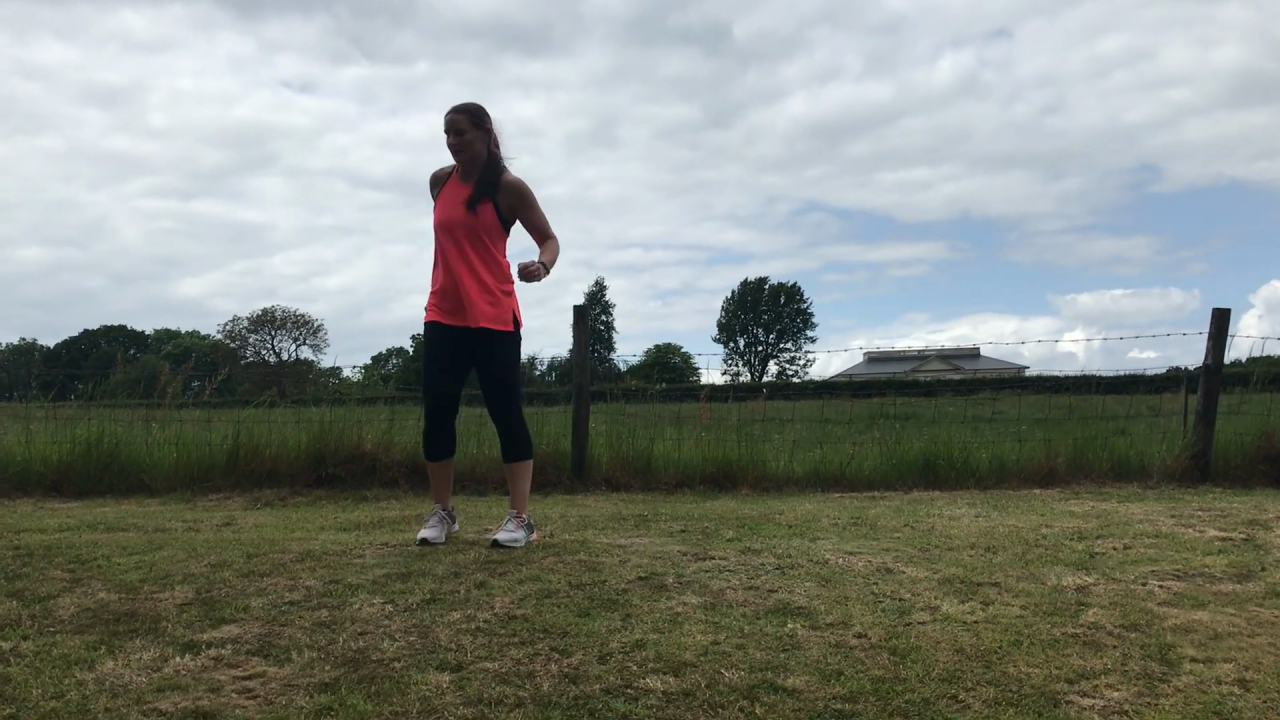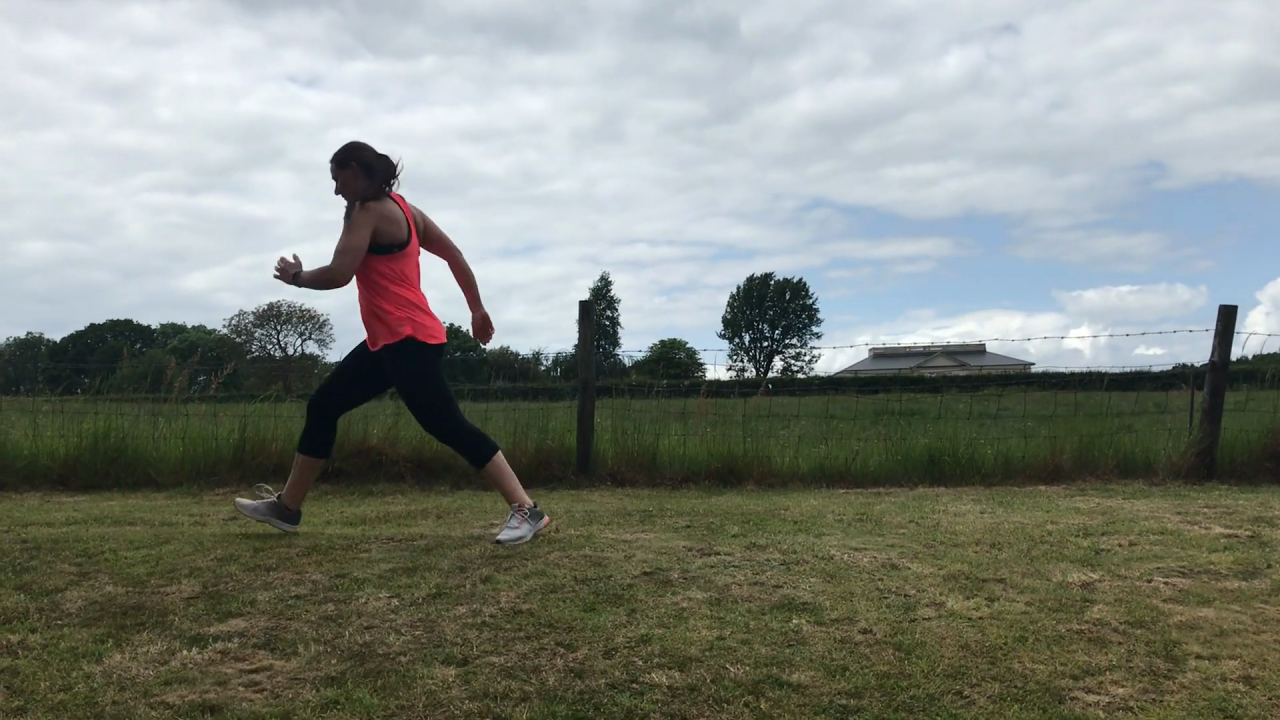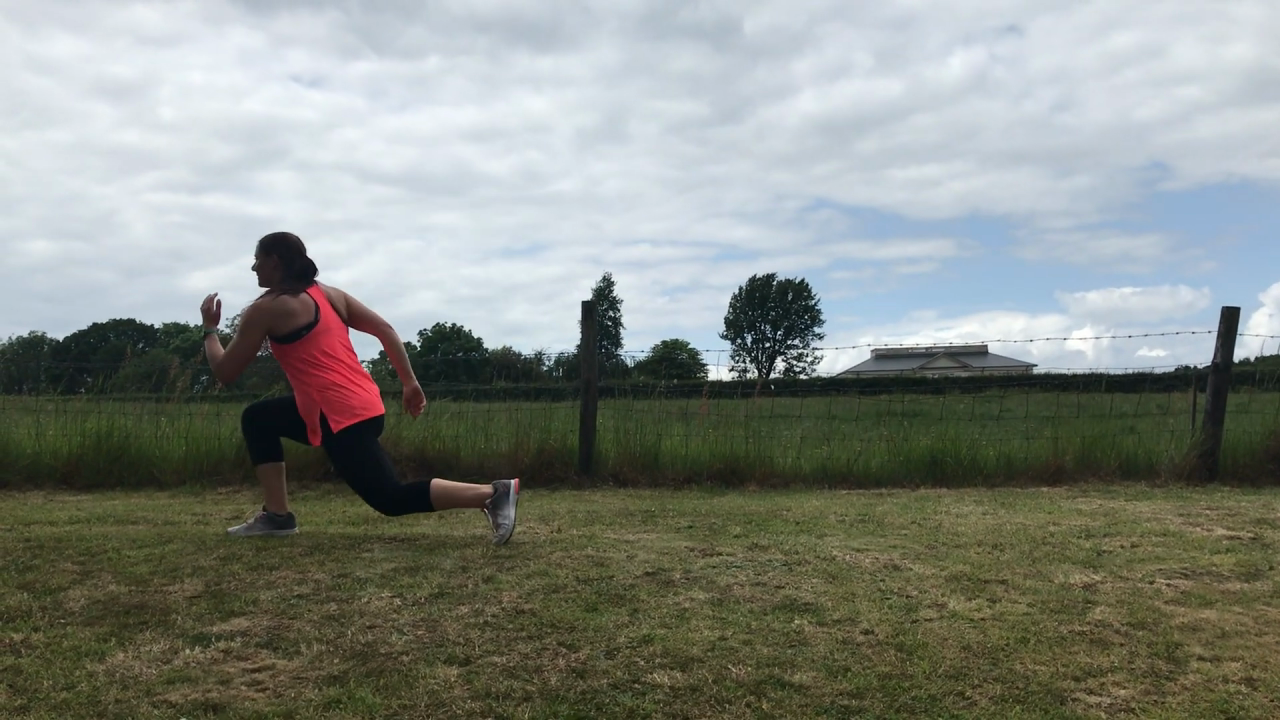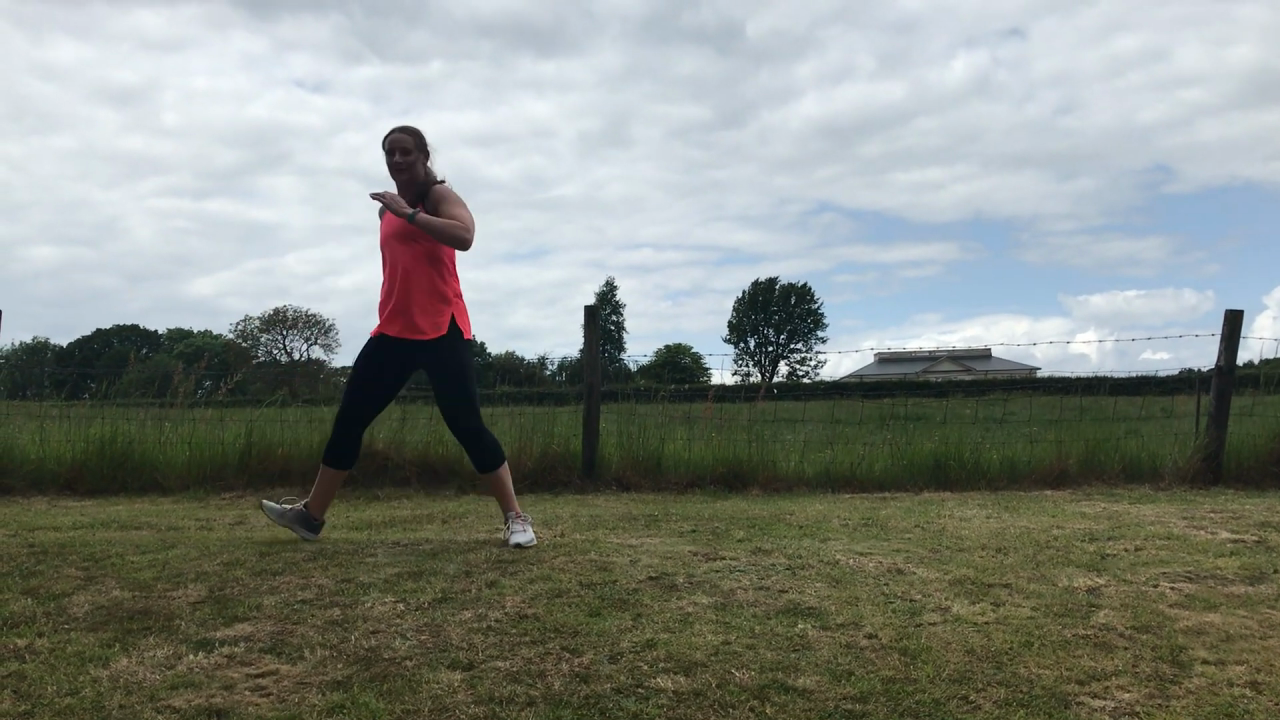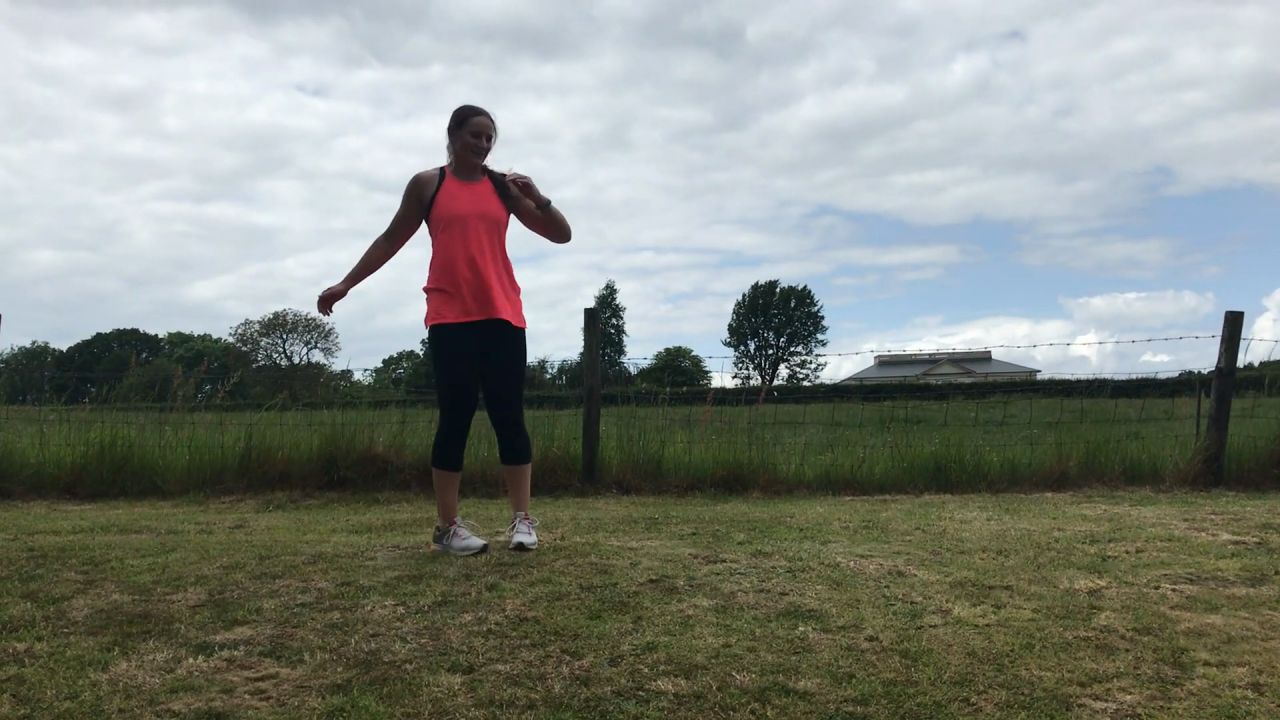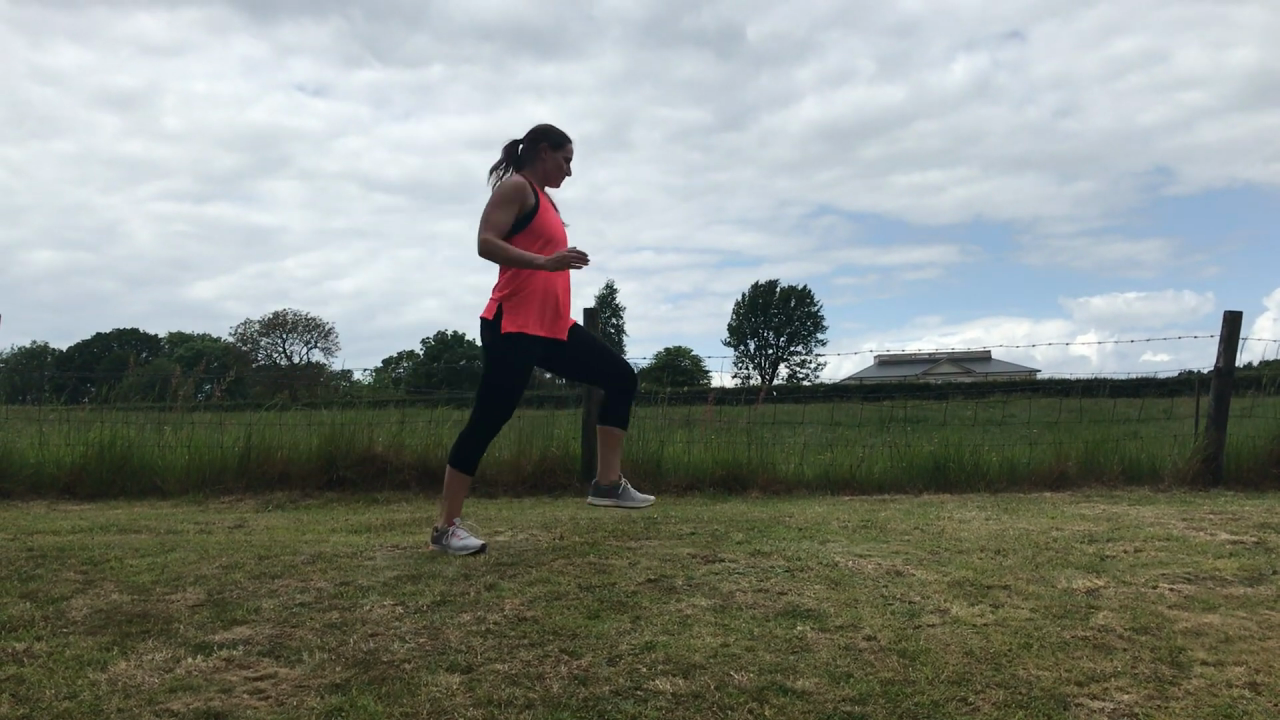
dt=0.5s
person 1, frame 1
left shoulder: (508, 185)
right shoulder: (439, 181)
left elbow: (548, 239)
left wrist: (540, 266)
left hip: (495, 317)
right hip: (444, 315)
left knee: (505, 412)
right knee: (439, 409)
left ankle: (520, 518)
right ankle: (441, 510)
person 1, frame 2
left shoulder: (366, 211)
right shoulder: (403, 208)
left elbow: (337, 274)
right elbow: (455, 256)
left wrist: (296, 276)
right wrist: (477, 310)
left hip: (405, 336)
right hip: (391, 337)
left knee: (445, 424)
right knee: (323, 404)
left ankle: (526, 510)
right ankle: (287, 506)
person 1, frame 3
left shoulder: (267, 307)
right shoulder: (328, 294)
left elbow: (226, 371)
right elbow: (386, 330)
left wrist: (209, 328)
right wrist: (409, 382)
left hip: (341, 413)
right hip: (342, 405)
left knee: (387, 497)
right knee: (256, 419)
left ankle: (495, 494)
right ankle: (276, 514)
person 1, frame 4
left shoulder: (438, 195)
right shoulder: (391, 207)
left elbow: (464, 237)
left wrist: (409, 214)
left hip: (442, 328)
right hip: (393, 331)
left knee: (465, 423)
right knee: (350, 418)
left ankle: (515, 517)
right ankle: (310, 514)
person 1, frame 5
left shoulder: (506, 187)
right shoulder: (428, 183)
left elbow: (562, 234)
right elbow: (392, 239)
left wrist: (538, 199)
right wrist: (345, 283)
left hip: (503, 315)
right hip: (451, 315)
left knee: (508, 414)
right knee: (456, 415)
left ankle: (522, 518)
right ankle: (447, 526)
person 1, frame 6
left shoulder: (541, 200)
right shoulder: (516, 187)
right elbow: (487, 243)
right wrist: (546, 262)
left hip: (553, 324)
right hip: (514, 324)
left knee: (621, 378)
right knee: (488, 419)
left ankle: (608, 482)
right ankle: (445, 527)
